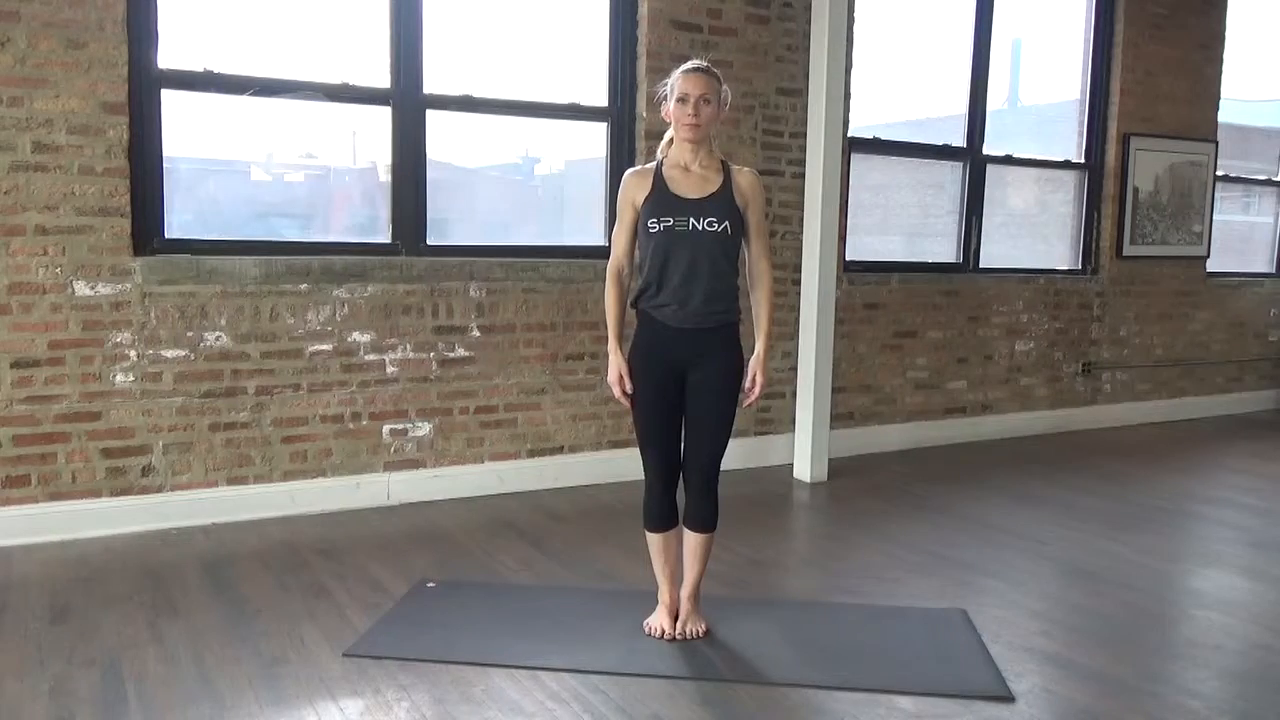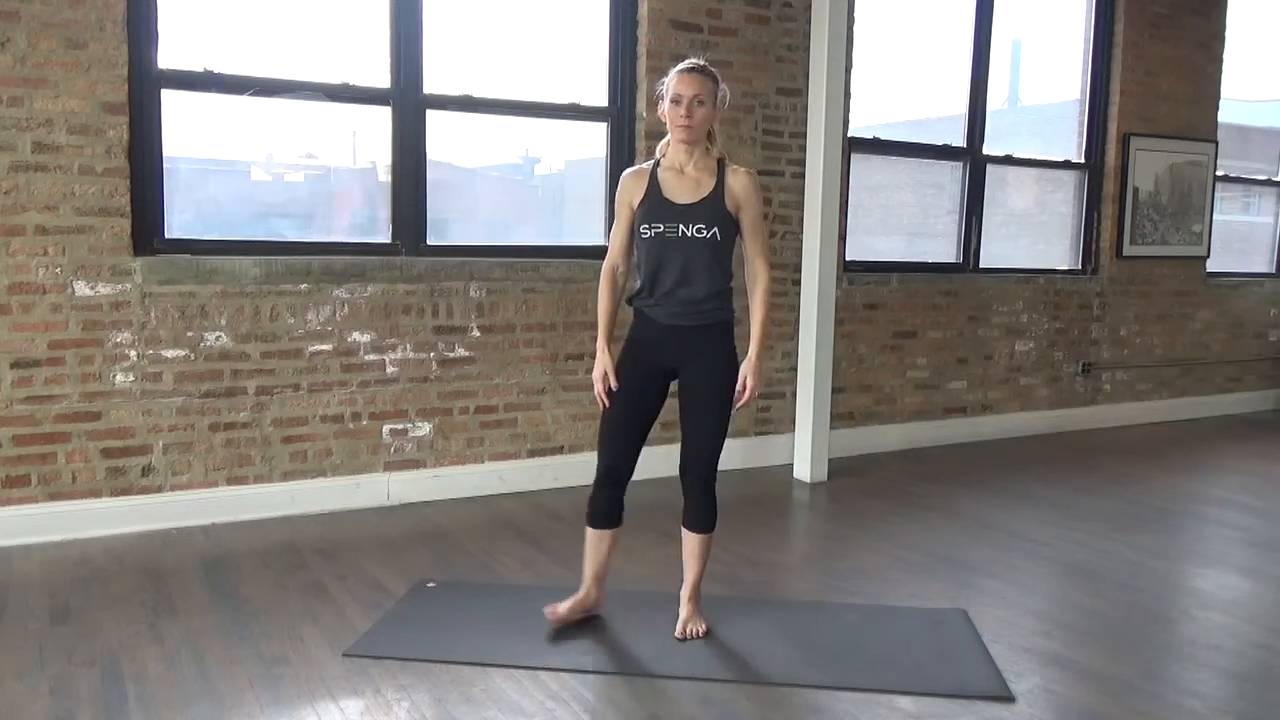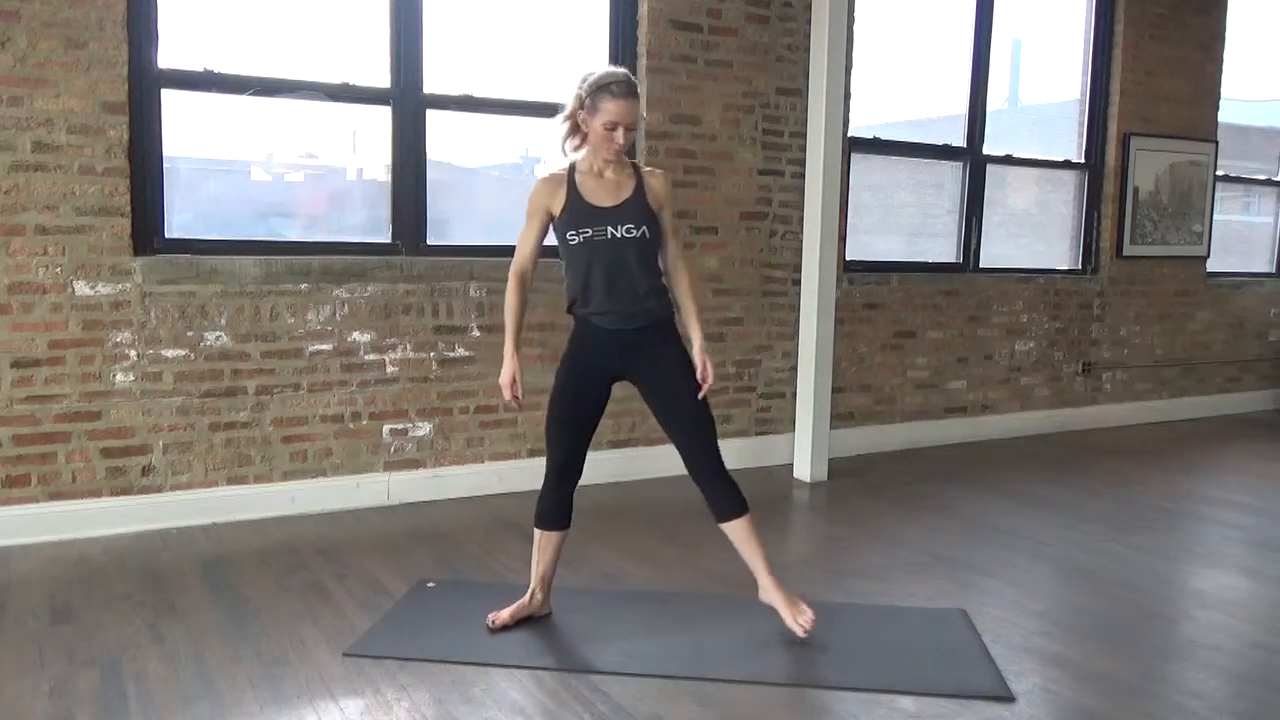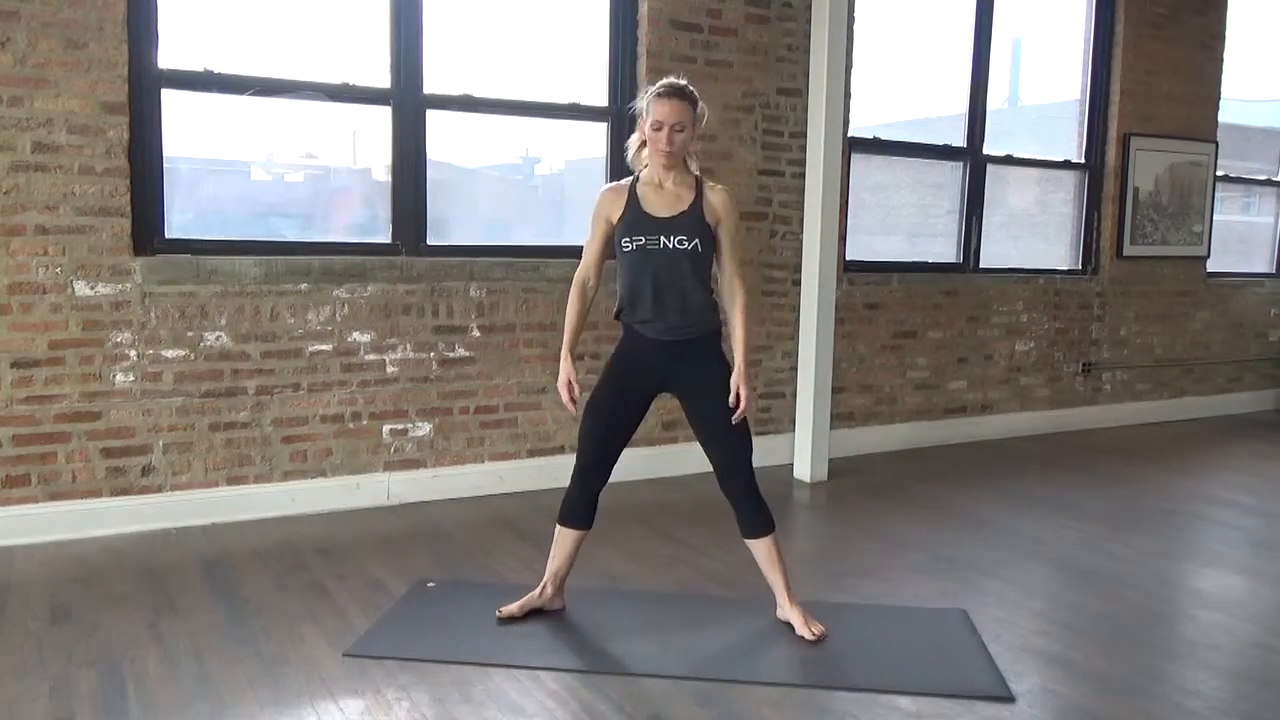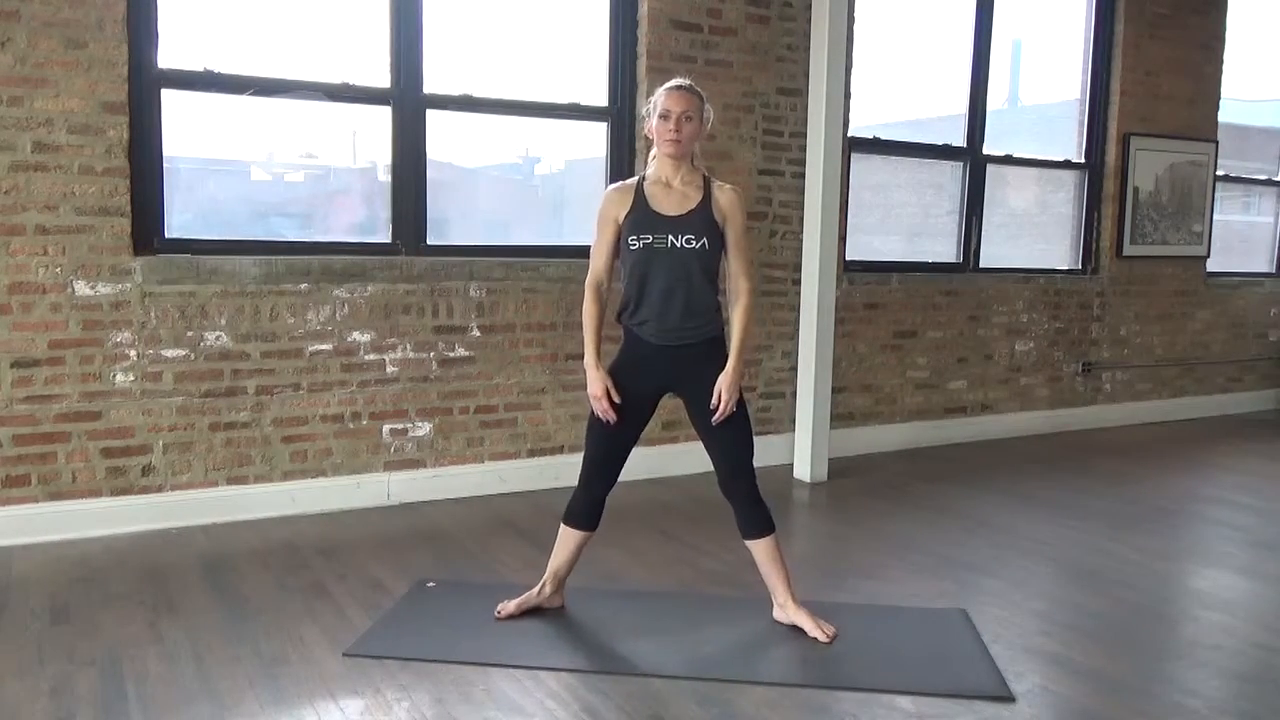
dt=1s
person 1, frame 1
left shoulder: (743, 183)
right shoulder: (639, 182)
left elbow: (760, 269)
right elbow: (618, 269)
left wrist: (762, 347)
right wrist: (614, 348)
left hip: (716, 346)
right hip: (655, 343)
left knee: (701, 475)
right knee: (660, 475)
left ankle: (690, 598)
right ankle: (665, 597)
person 1, frame 2
left shoulder: (738, 183)
right shoulder: (635, 182)
left elbow: (758, 271)
right elbow: (613, 268)
left wrist: (753, 352)
right wrist: (602, 346)
left hip: (708, 343)
right hip: (646, 339)
left knee: (698, 476)
right knee: (611, 467)
left ankle: (690, 599)
right ankle: (589, 590)
person 1, frame 3
left shoulder: (652, 184)
right shoulder: (553, 190)
left elbow: (673, 265)
right elbow: (521, 272)
left wrist: (698, 342)
right wrist: (511, 352)
left hip: (655, 341)
right hip: (590, 343)
left knee: (706, 465)
right knee: (560, 470)
left ankle: (769, 585)
right ankle: (537, 595)
person 1, frame 4
left shoulder: (715, 199)
right shoulder: (614, 198)
left elbow: (733, 286)
right elbow: (585, 279)
left wrist: (740, 365)
right wrist: (566, 357)
left hip: (700, 354)
right hip: (636, 352)
left knee: (738, 479)
right knee: (587, 472)
left ankle: (786, 601)
right ankle: (550, 589)
person 1, frame 5
left shoulder: (723, 199)
right shoulder: (620, 198)
left elbow: (740, 287)
right elbow: (595, 284)
left wrist: (733, 366)
right wrist: (592, 364)
left hip: (703, 357)
right hip: (639, 355)
left knee: (739, 482)
right knee: (595, 476)
left ankle: (785, 602)
right ankle: (549, 588)
